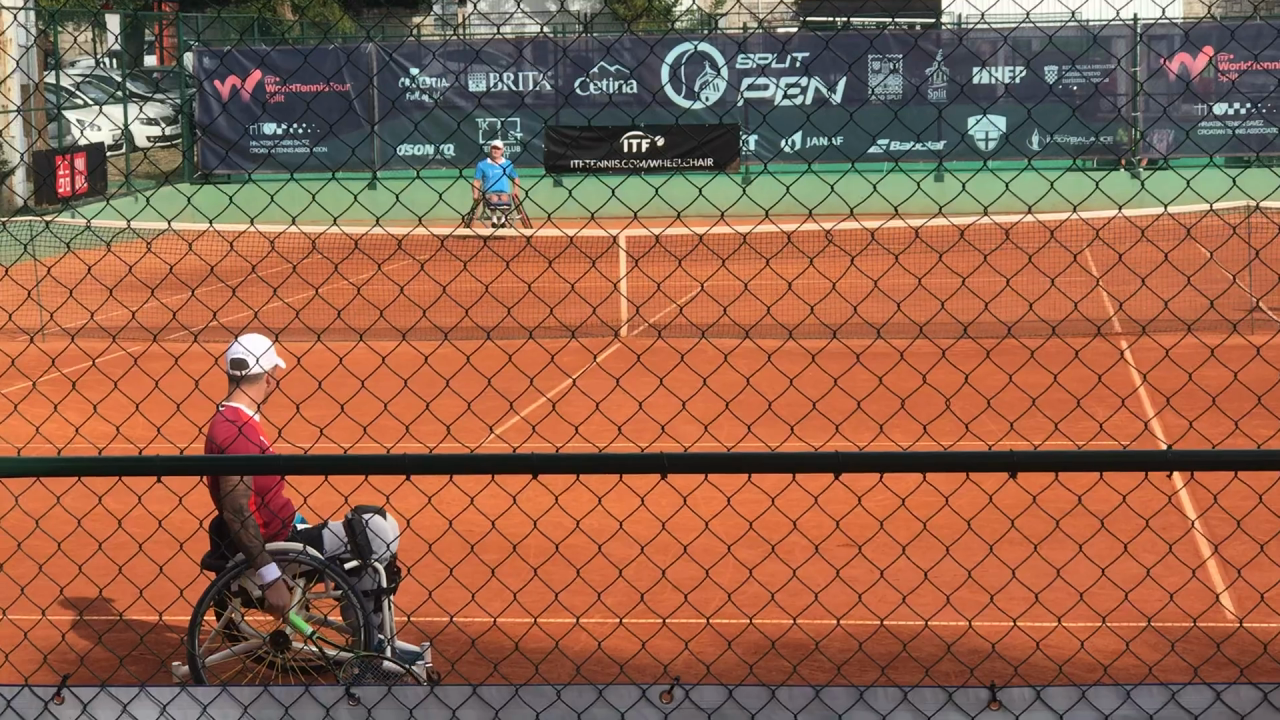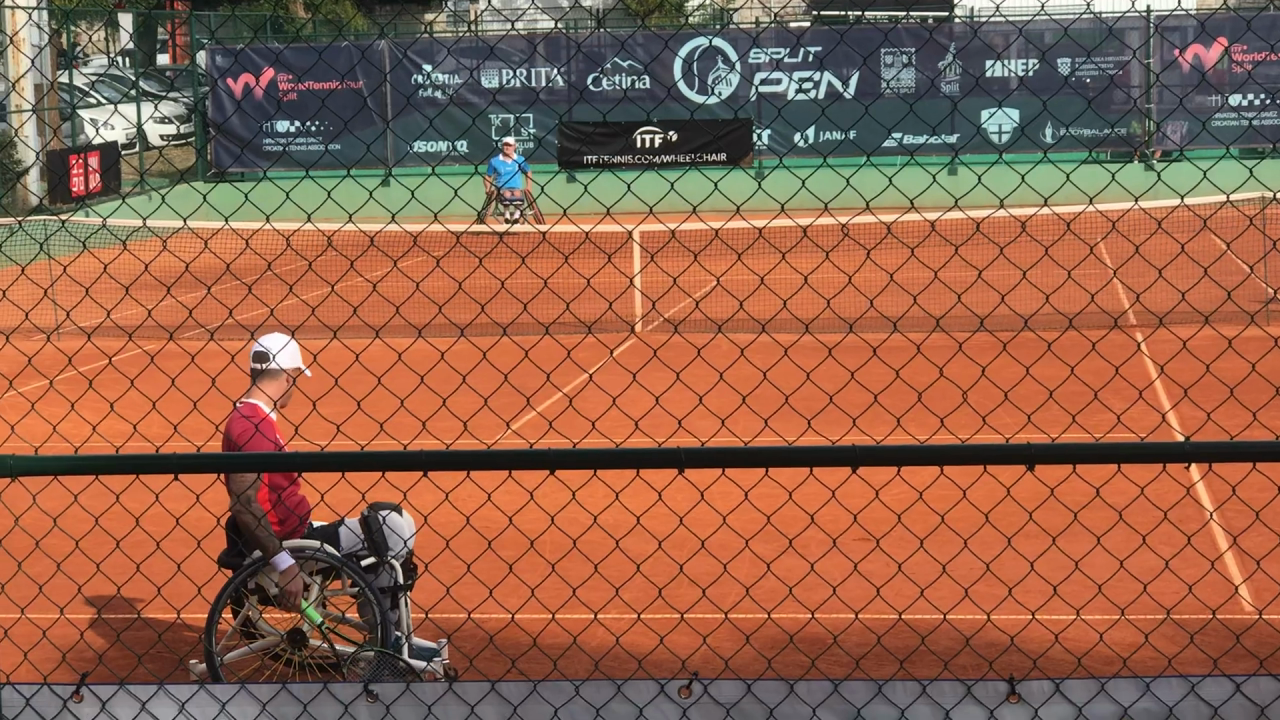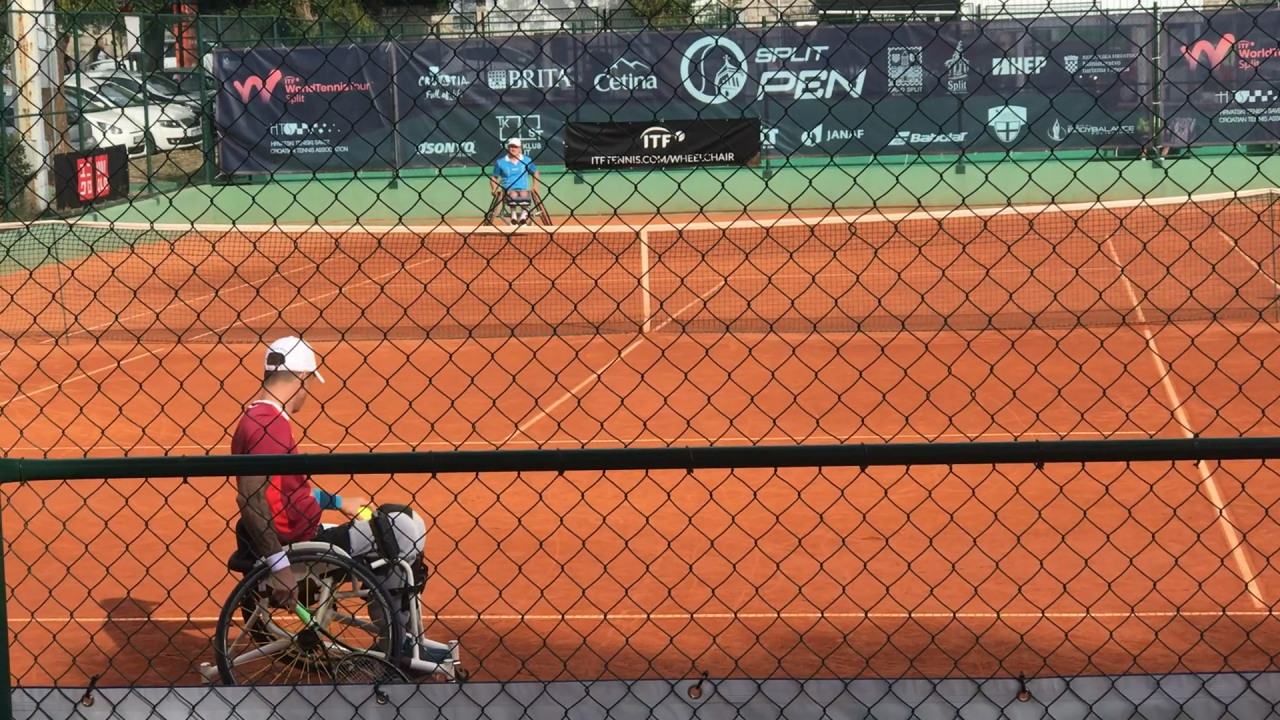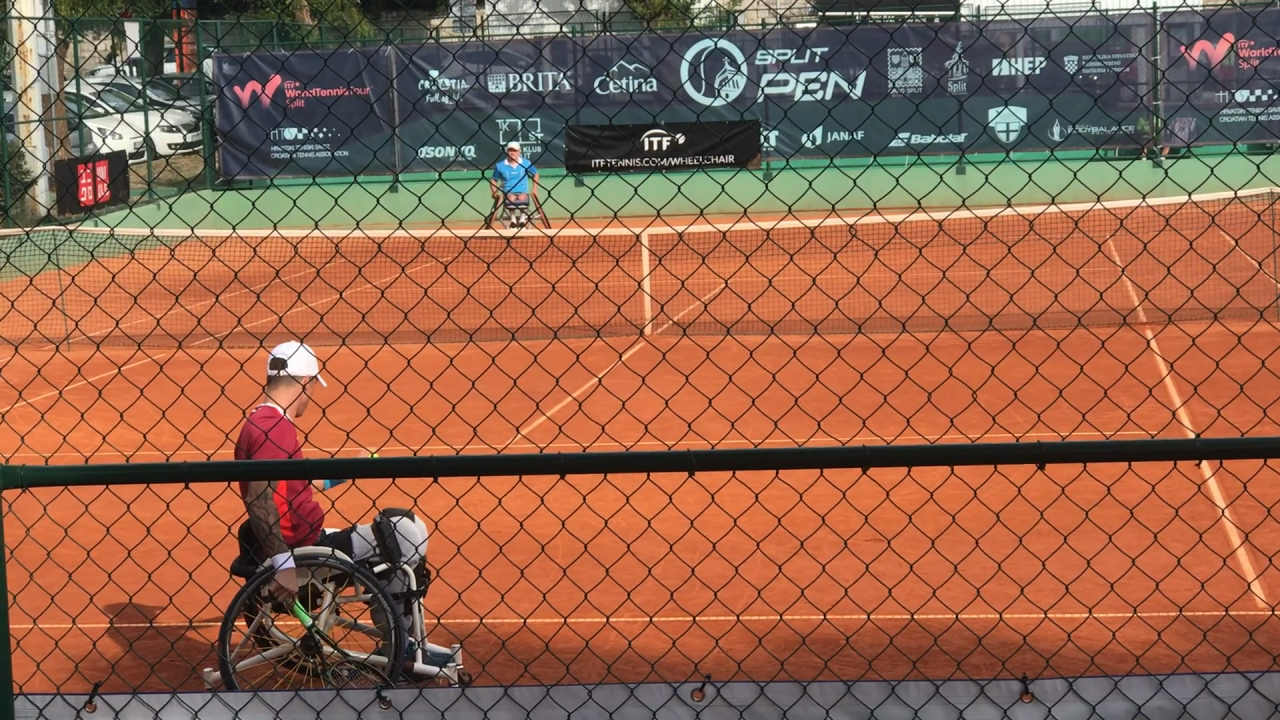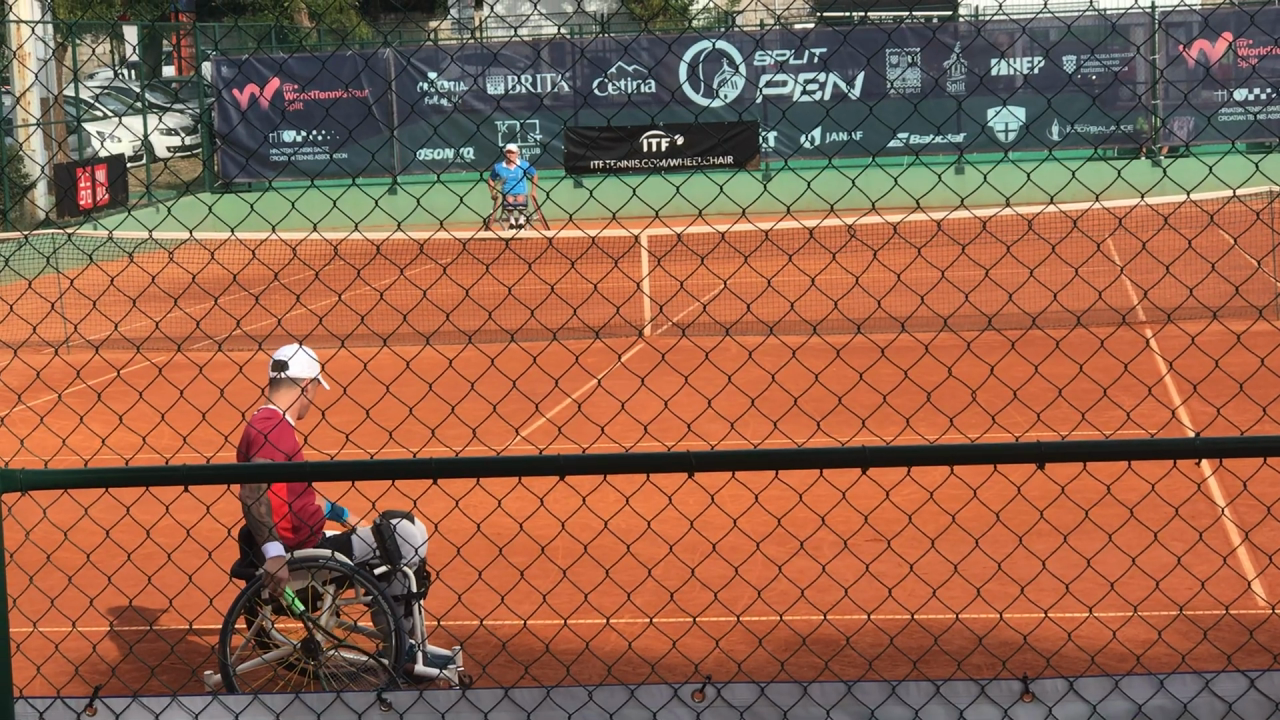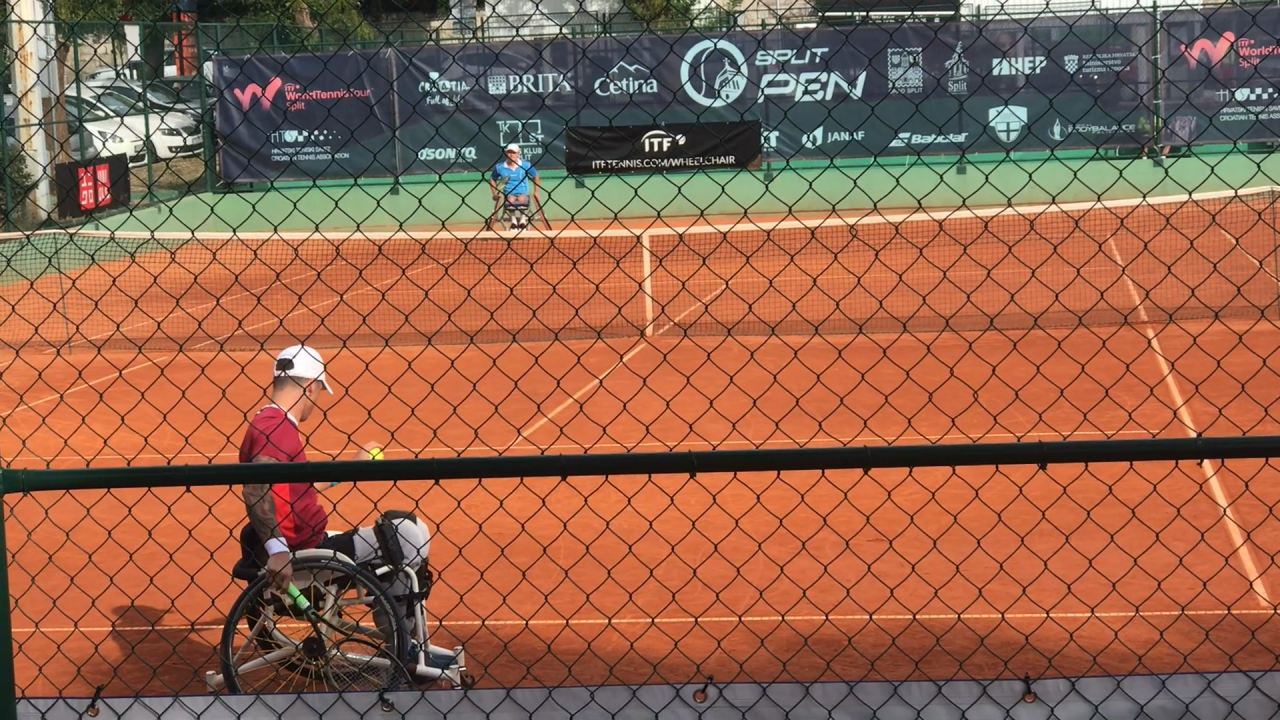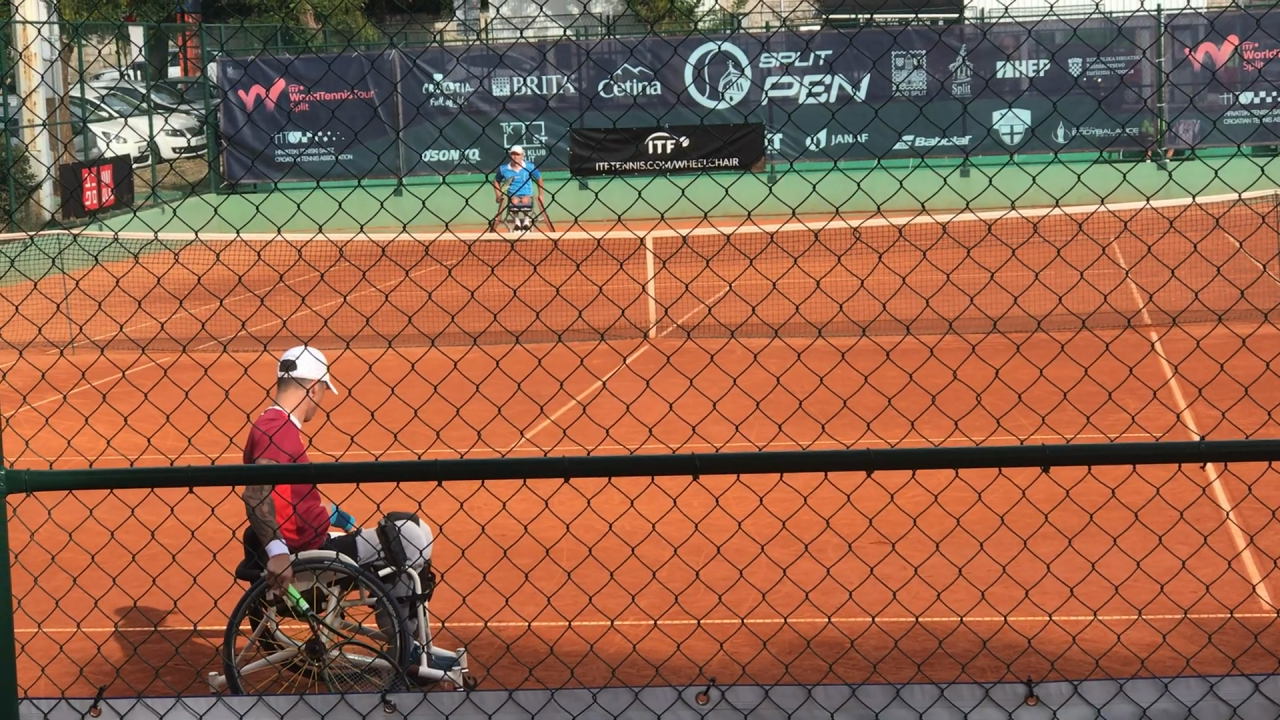
dt=0.3s
person 1, frame 1
left shoulder: (235, 420)
right shoulder: (234, 428)
right elbow: (236, 514)
left wrist: (297, 521)
right wrist: (271, 578)
left hip: (278, 534)
right hip: (268, 546)
left knee: (371, 523)
right knee: (379, 529)
left ankle: (372, 638)
person 1, frame 2
left shoulder: (252, 416)
right shoulder: (252, 423)
right elbow: (243, 503)
right wrist: (284, 563)
left hip: (293, 534)
right hip: (287, 543)
left knee: (385, 520)
right knee: (395, 525)
person 1, frame 3
left shoulder: (260, 417)
right shoulder: (267, 423)
right elbow: (251, 498)
left wrist: (336, 502)
right wrist: (280, 564)
left hip: (300, 536)
right hip: (298, 545)
right knee: (405, 528)
left ankle: (400, 637)
person 1, frame 4
left shoulder: (263, 420)
right shoulder: (274, 425)
right elbow: (260, 499)
right wrist: (283, 563)
left hip: (300, 542)
right hip: (300, 548)
right knee: (407, 529)
person 1, frame 5
left shoulder: (268, 423)
right shoulder: (274, 427)
right elbow: (253, 493)
left wrist: (343, 516)
right wrist: (274, 553)
left hip: (301, 546)
right hip: (300, 553)
right knee: (408, 534)
person 1, frame 6
left shoulder: (272, 423)
right shoulder: (278, 428)
right elbow: (257, 491)
right wrist: (277, 548)
left hip: (303, 541)
right hip: (303, 552)
right knee: (410, 533)
person 1, frame 7
left shoulder: (276, 424)
right shoulder: (279, 427)
right elbow: (256, 493)
left wrist: (347, 522)
right wrist: (278, 550)
left hip: (311, 545)
right hip: (305, 554)
right knee: (412, 533)
left ankle: (409, 647)
right ankle: (407, 648)
